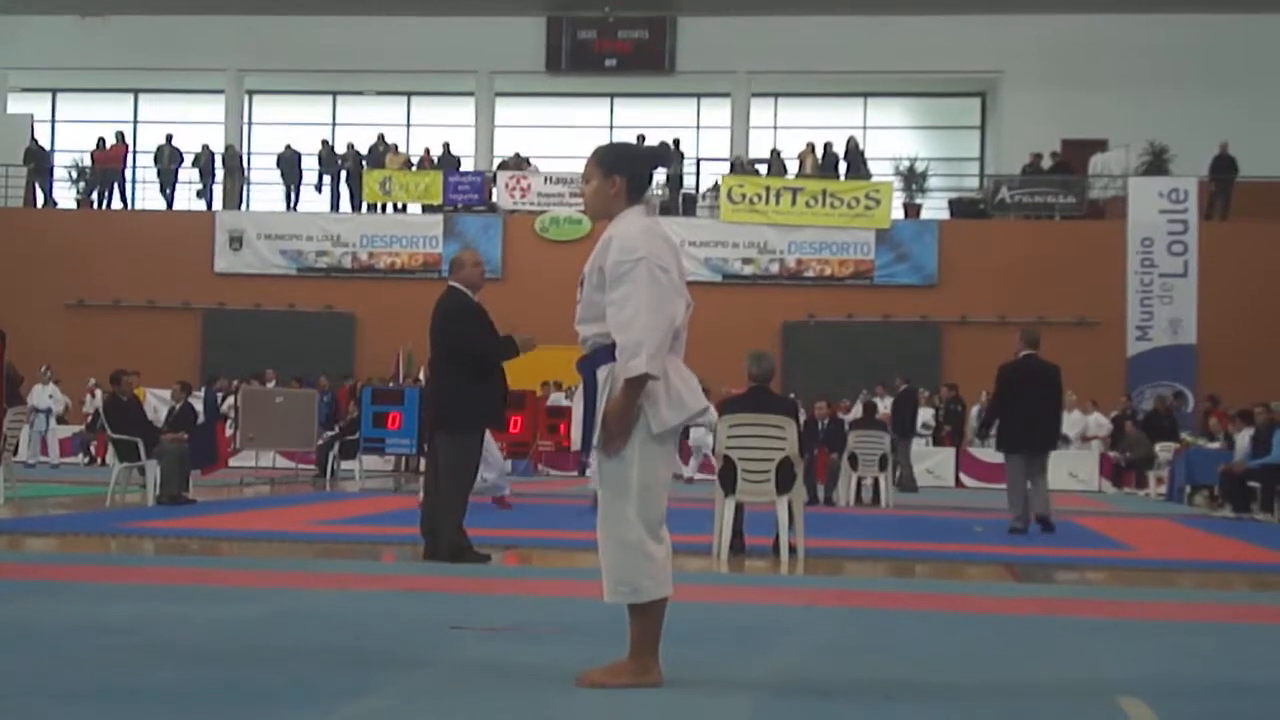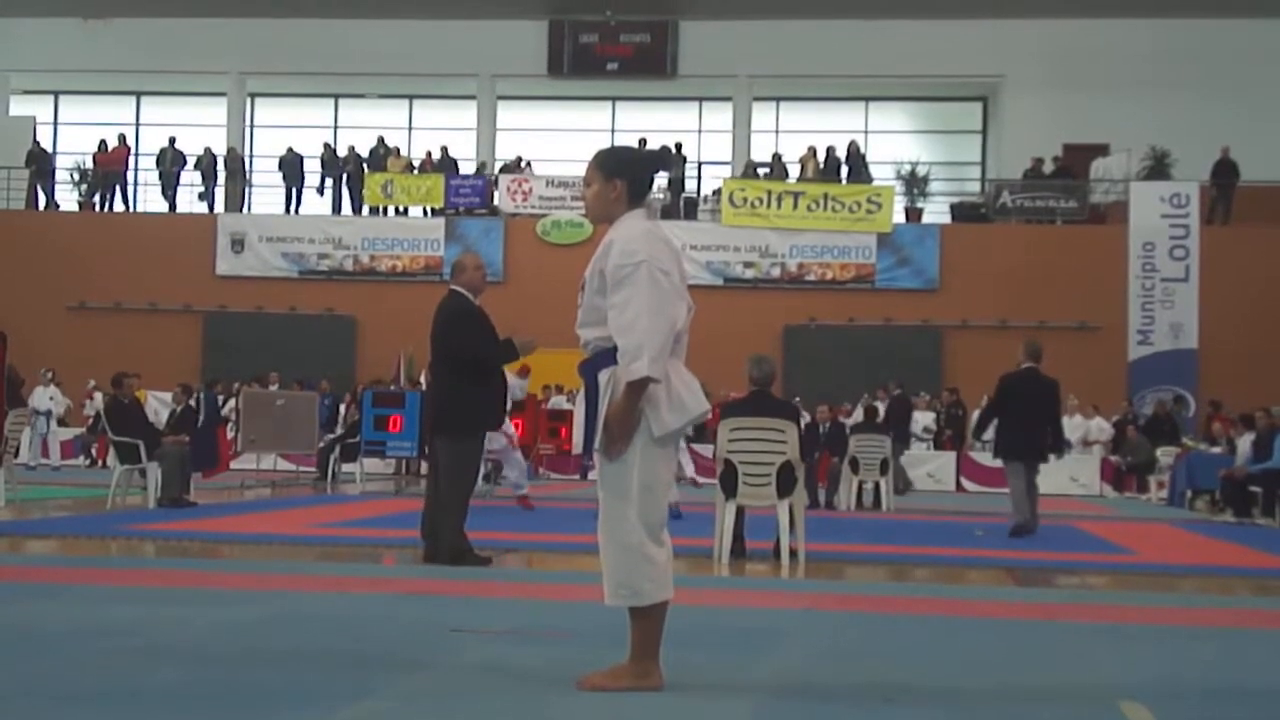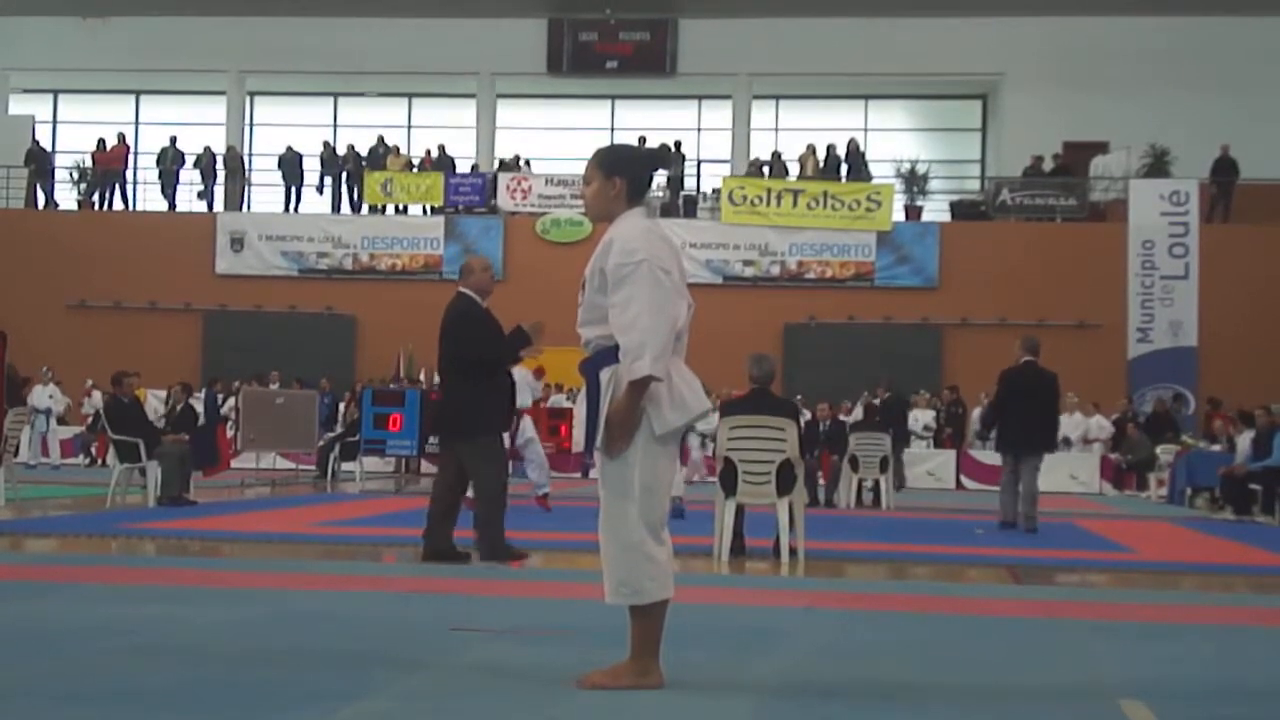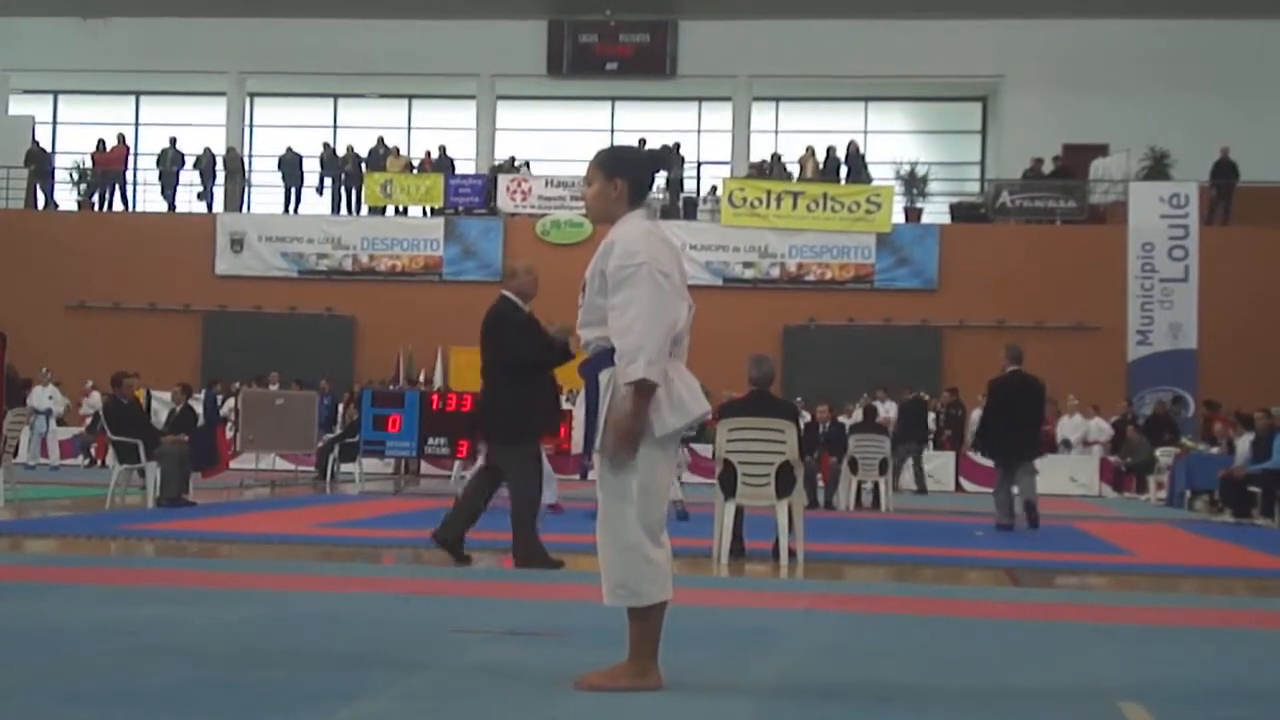
dt=0.4s
person 1, frame 1
left shoulder: (629, 238)
right shoulder: (636, 235)
left elbow: (644, 326)
left wrist: (626, 400)
left hip: (634, 392)
right hip: (637, 391)
left knee: (632, 523)
right knee: (633, 522)
left ankle: (643, 663)
right ankle: (642, 657)
person 1, frame 2
left shoulder: (629, 241)
right shoulder: (639, 238)
left elbow: (644, 330)
left wrist: (626, 404)
left hip: (634, 394)
right hip: (638, 393)
left knee: (632, 525)
right knee: (634, 525)
left ankle: (643, 666)
right ankle: (643, 660)
person 1, frame 3
left shoulder: (629, 240)
right shoulder: (640, 237)
left elbow: (646, 328)
left wrist: (628, 403)
left hip: (634, 393)
right hip: (642, 392)
left knee: (633, 523)
right knee: (636, 523)
left ankle: (643, 665)
right ankle: (642, 659)
person 1, frame 4
left shoulder: (628, 242)
right shoulder: (645, 239)
left elbow: (645, 330)
left wrist: (636, 406)
left hip: (634, 395)
right hip: (642, 394)
left knee: (630, 524)
right knee: (636, 525)
left ankle: (641, 666)
right ankle: (641, 660)
person 2, frame 1
left shoulder: (449, 303)
right shoulder: (462, 307)
right elbow: (479, 351)
left wrist: (506, 345)
right wrist: (514, 345)
left hip: (448, 401)
right hip: (462, 405)
left knee: (443, 476)
right knee: (456, 477)
left ankle: (437, 542)
right ankle: (451, 544)
person 2, frame 2
left shoulder: (452, 306)
right shoulder: (462, 310)
right elbow: (477, 355)
left wrist: (506, 350)
right wrist: (513, 349)
left hip: (449, 406)
right hip: (461, 409)
left knee: (444, 479)
right knee: (457, 481)
left ankle: (438, 545)
right ankle: (451, 547)
person 2, frame 3
left shoulder: (464, 309)
right shoulder: (468, 312)
right elbow: (488, 354)
left wrist: (518, 351)
right wrist: (523, 336)
left hip: (460, 409)
right hip: (472, 411)
left knee: (453, 478)
right knee: (491, 475)
left ankle: (437, 542)
right ankle: (492, 544)
person 2, frame 4
left shoulder: (514, 314)
right shoulder: (504, 316)
left elbow: (535, 356)
right elbow: (525, 358)
left wrist: (564, 346)
right wrist: (557, 342)
left hip: (511, 414)
right hip: (512, 415)
left knee: (491, 475)
right knee: (526, 482)
left ankle: (450, 533)
right ankle: (527, 551)
person 3, frame 1
left shoulder: (728, 404)
right shoulder: (788, 405)
right elbow: (800, 449)
left hip: (737, 480)
right hip: (778, 480)
right knee: (794, 475)
left ankle: (736, 539)
right ankle: (781, 540)
person 3, frame 2
left shoulder: (729, 408)
right shoulder: (789, 410)
right elbow: (800, 453)
right hip: (778, 484)
right knee: (796, 479)
left ankle: (736, 543)
right ankle: (782, 544)
person 3, frame 3
left shoulder: (729, 406)
right shoulder: (789, 408)
left hip: (738, 481)
right hip: (778, 482)
right knee: (794, 476)
left ankle: (736, 541)
right ankle: (781, 542)
person 3, frame 4
left shoulder: (728, 408)
right shoulder: (789, 410)
right elbow: (797, 452)
left hip: (738, 483)
right hip: (777, 484)
right knee: (792, 478)
left ankle: (735, 543)
right ankle: (781, 544)
person 4, frame 1
left shoulder: (1008, 369)
right shoulder: (1052, 370)
left elbow: (997, 402)
right elbow: (1057, 404)
left wrist: (985, 426)
right wrist: (1055, 431)
left hip: (1013, 434)
right hip: (1041, 433)
left knee: (1016, 479)
right knee: (1039, 476)
left ankle: (1019, 522)
right ankle: (1043, 515)
person 4, frame 2
left shoulder: (1008, 380)
right shoulder: (1050, 384)
left elbow: (993, 408)
right elbow: (1055, 417)
left wrist: (979, 429)
right wrist: (1058, 444)
left hip: (1011, 442)
right hip: (1036, 443)
left knee: (1016, 481)
right knee: (1030, 482)
left ankle: (1022, 520)
right ankle: (1030, 523)
person 4, frame 3
left shoulder: (1008, 374)
right shoulder: (1050, 377)
left elbow: (996, 406)
right elbow: (1054, 410)
left wrist: (986, 428)
right wrist: (1052, 435)
left hip: (1011, 435)
right hip: (1037, 437)
left knee: (1009, 476)
right knee: (1030, 479)
left ankle: (1009, 517)
right ankle: (1029, 521)
person 4, frame 4
left shoulder: (997, 384)
right shoulder: (1036, 384)
left elbow: (988, 415)
right elbow: (1040, 413)
left wrist: (980, 440)
left hip: (1001, 442)
right hip: (1027, 442)
left knee: (1003, 482)
right knee: (1027, 477)
left ankle: (1005, 520)
right ankle: (1029, 503)
